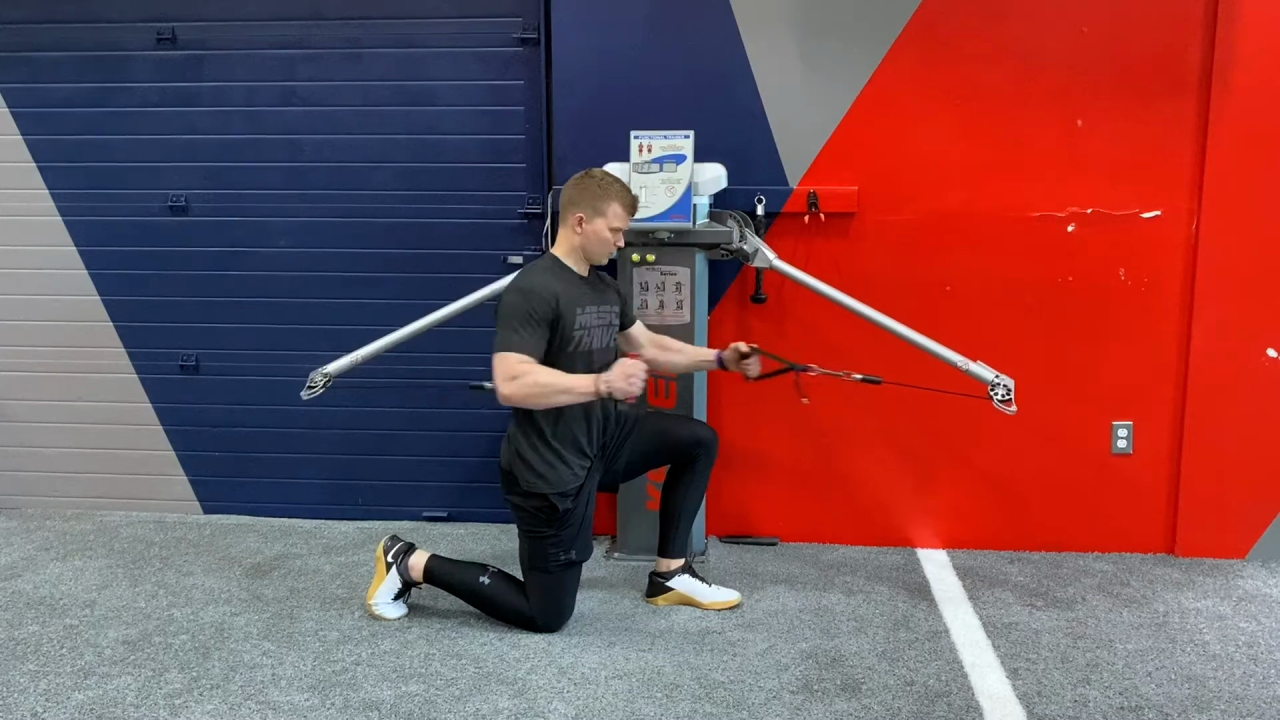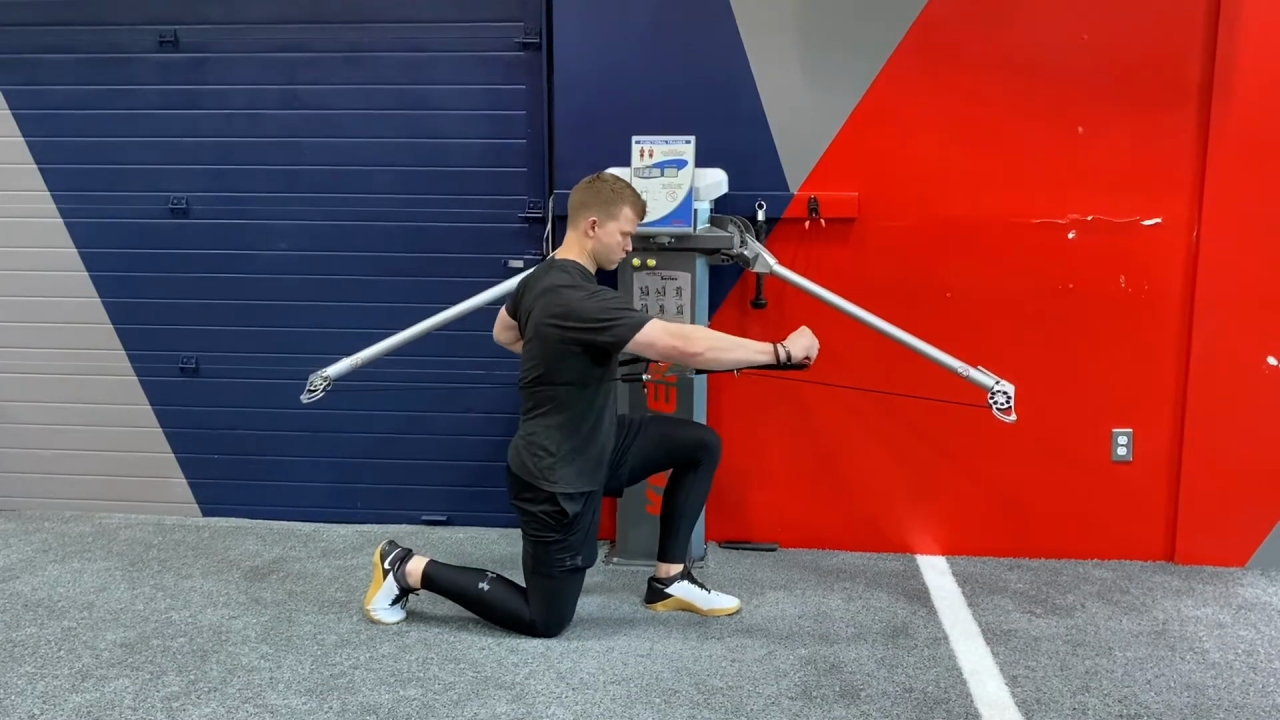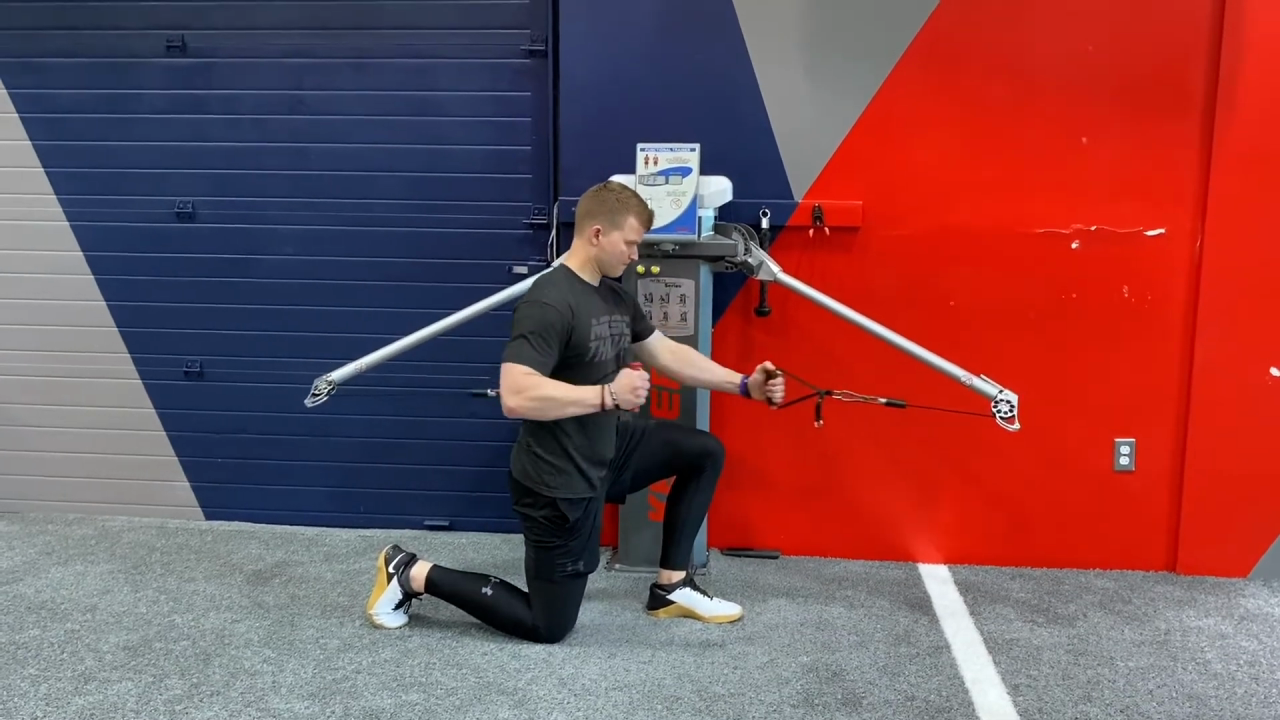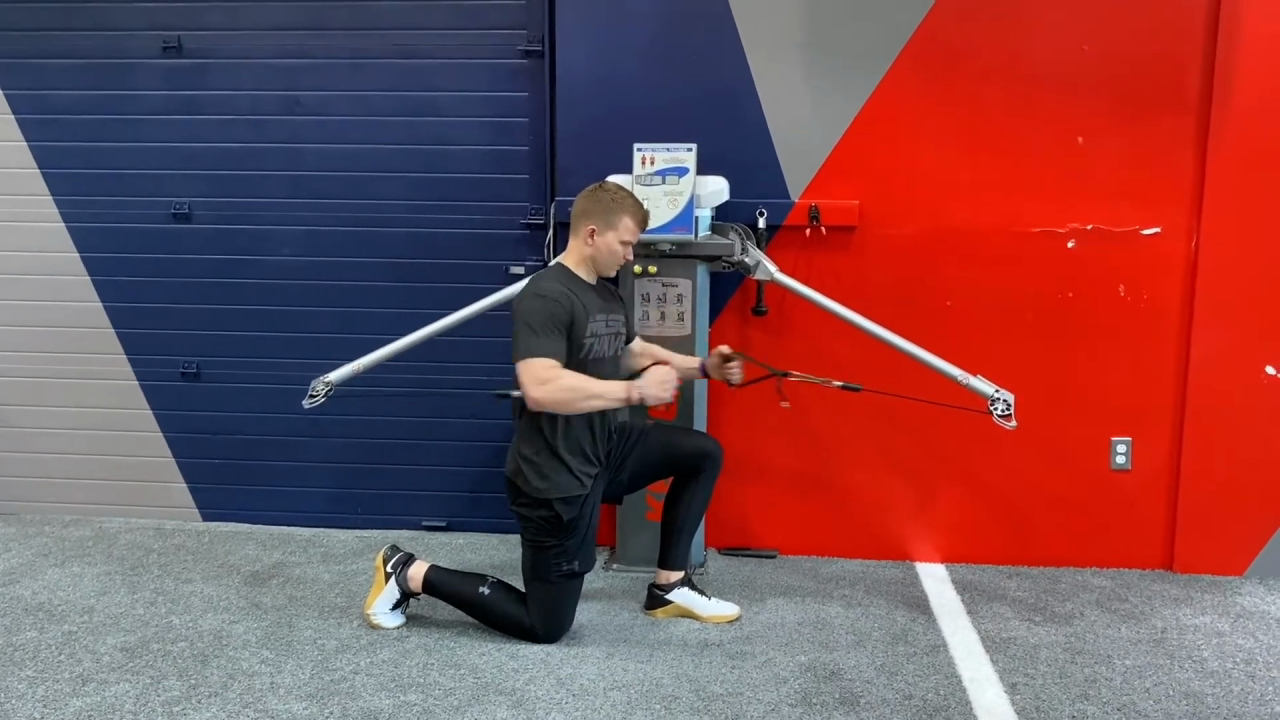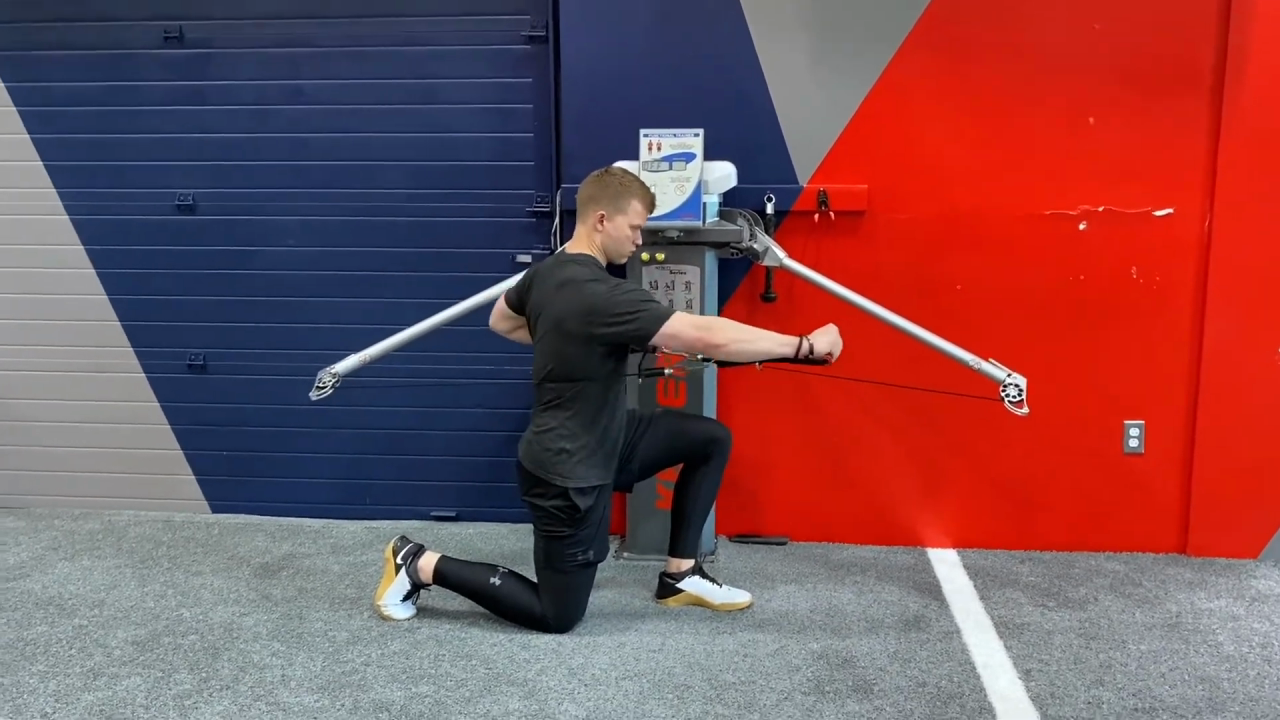
dt=1s
person 1, frame 1
left shoulder: (604, 287)
right shoulder: (532, 291)
left elbow: (647, 347)
right elbow: (512, 385)
left wrist: (719, 359)
right wrist: (604, 383)
left hip: (599, 438)
right hip: (549, 468)
left knee: (697, 440)
right knee: (547, 616)
left ankle: (670, 575)
right ankle: (412, 565)
person 1, frame 2
left shoulder: (545, 277)
right shoulder: (578, 301)
left elbow: (504, 332)
right elbow: (682, 345)
right wrist: (781, 351)
right hip: (555, 476)
left knee: (700, 445)
right knee: (546, 620)
left ankle: (668, 580)
right ankle: (410, 570)
person 1, frame 3
left shoulder: (615, 296)
right shoulder: (549, 303)
left elbow: (666, 353)
right elbow: (517, 397)
left wrist: (744, 385)
right wrist: (608, 394)
left hip: (605, 452)
right hip: (557, 480)
left knee: (704, 452)
right knee: (548, 625)
left ankle: (670, 587)
right ankle: (413, 574)
person 1, frame 4
left shoulder: (606, 294)
right shoulder: (546, 298)
left elbow: (634, 355)
right elbow: (542, 391)
left wrist: (704, 366)
right wrist: (634, 391)
left hip: (603, 450)
right hip: (554, 478)
left knee: (701, 452)
right knee: (546, 625)
left ankle: (667, 586)
right ankle: (410, 574)
person 1, frame 5
left shoulder: (548, 272)
right shoulder: (598, 295)
left elbow: (502, 321)
right elbow: (706, 337)
right wrist: (805, 344)
right hip: (567, 472)
left knee: (712, 440)
right knee: (558, 616)
left ankle: (680, 576)
right ankle: (422, 566)
